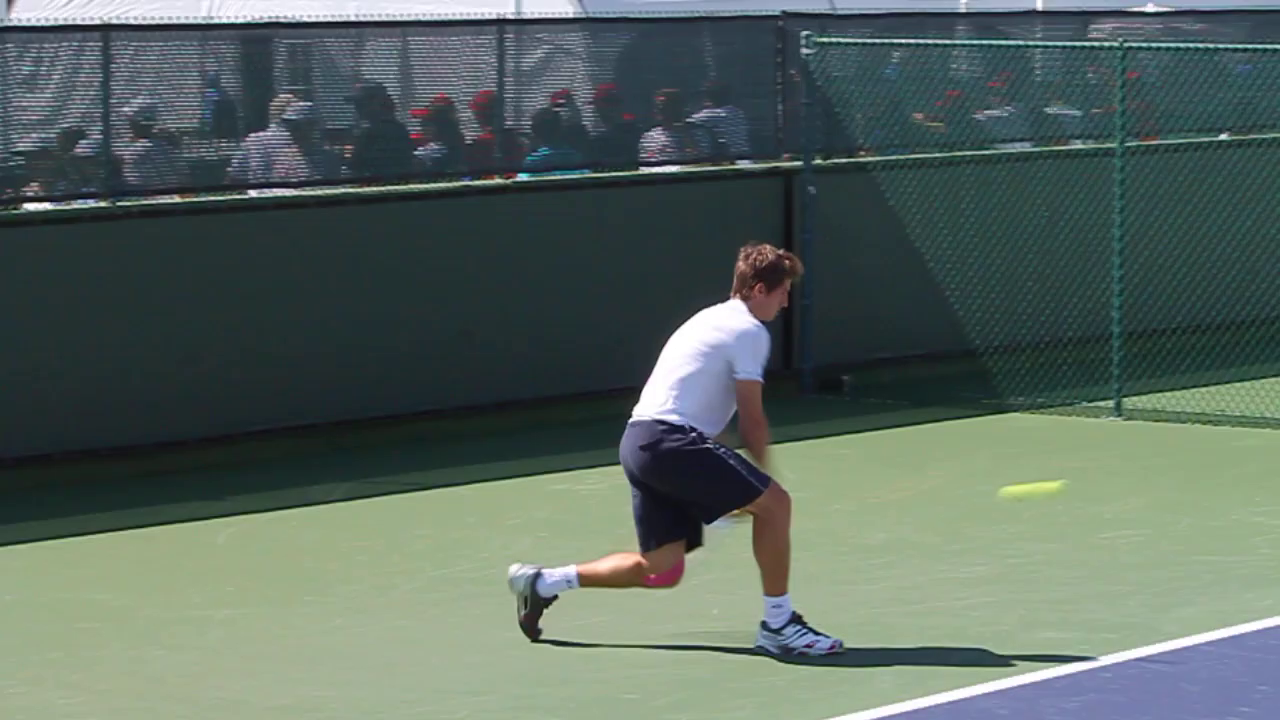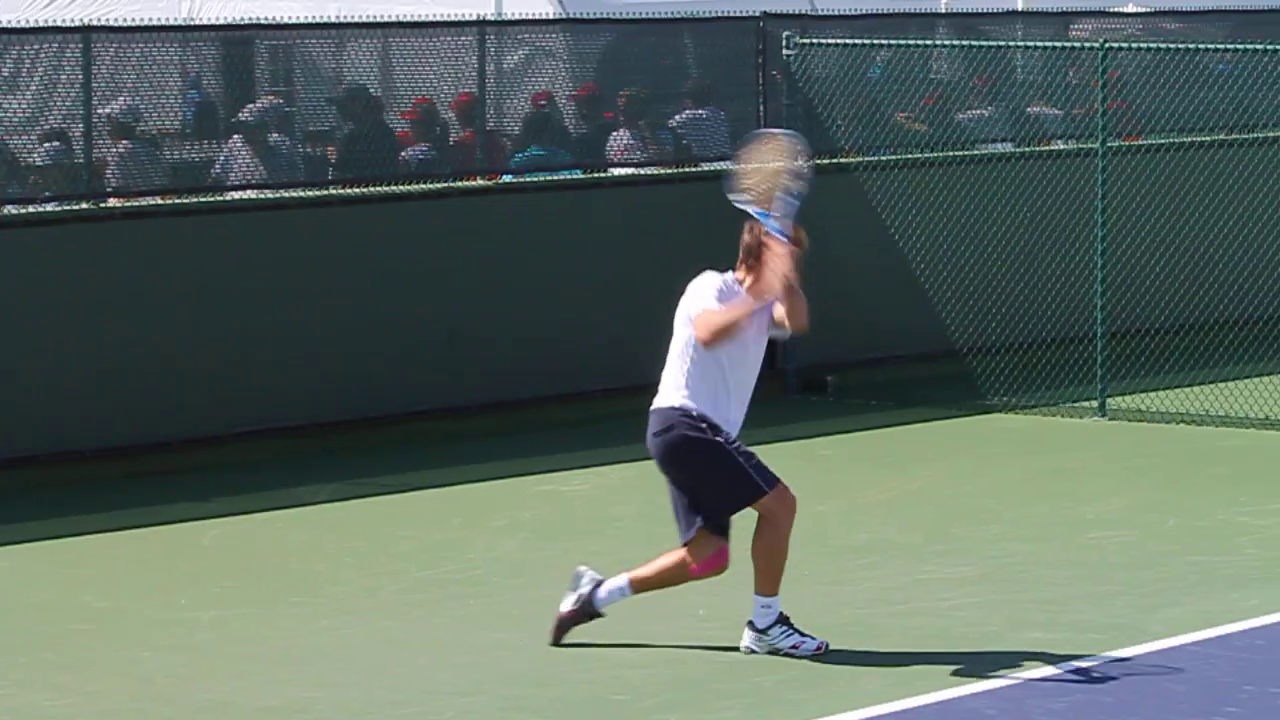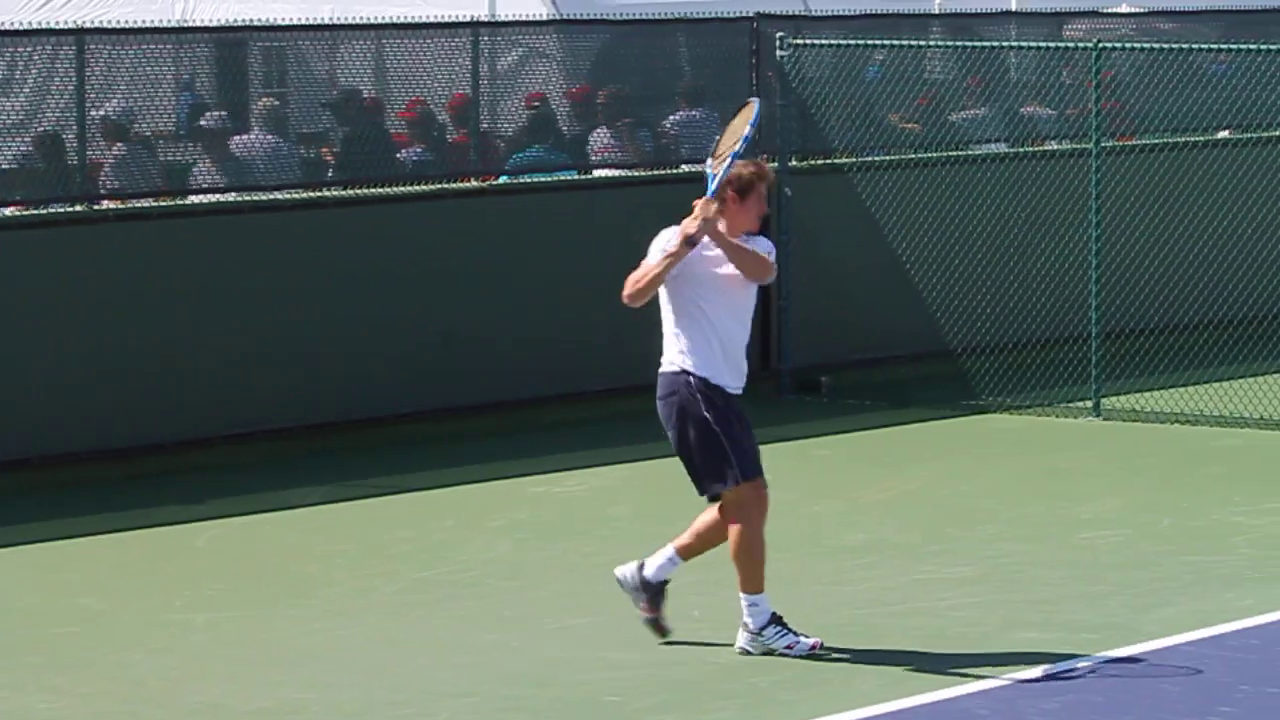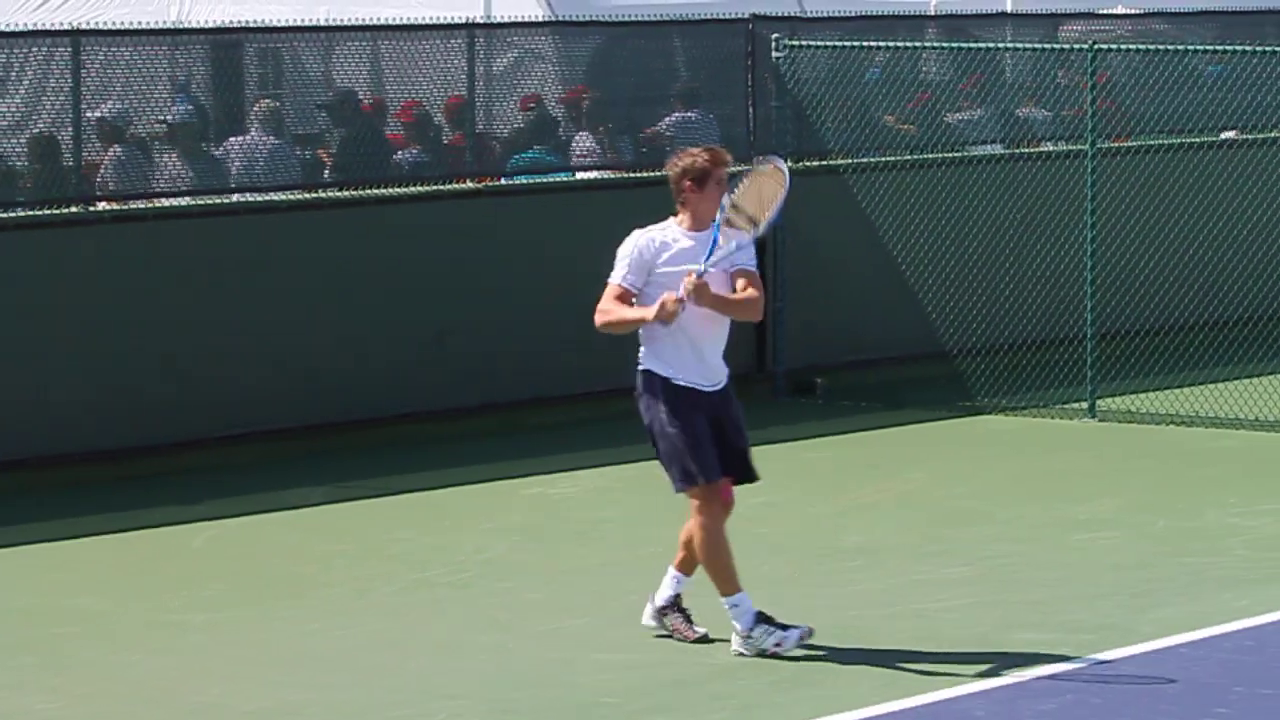
dt=0.2s
person 1, frame 1
left shoulder: (731, 329)
right shoulder: (750, 334)
right elbow: (752, 422)
right wrist: (767, 472)
left hip: (647, 445)
right hip: (667, 439)
left knee: (661, 571)
right knee: (774, 503)
left ankle: (542, 582)
right ankle: (778, 621)
person 1, frame 2
left shoulder: (765, 304)
right shoulder: (711, 287)
left elbow: (796, 324)
right elbow: (708, 335)
left wrist: (787, 279)
right wrist: (762, 291)
left hip: (705, 433)
right hip: (684, 426)
left knee: (707, 559)
right knee: (779, 504)
left ankle: (598, 592)
right ankle: (765, 625)
person 1, frame 3
left shoulder: (758, 248)
right shoulder: (675, 240)
left elbow: (757, 272)
right elbow: (633, 293)
left wrist: (720, 232)
right wrist: (682, 245)
left hip: (726, 392)
right hip: (689, 387)
left knee: (740, 507)
right knee: (747, 499)
left ankle: (649, 574)
right ankle: (757, 625)
person 1, frame 4
left shoulder: (736, 244)
right shoulder: (645, 244)
left elbow: (752, 306)
right elbow: (606, 315)
left wrist: (710, 299)
right wrist: (650, 312)
left hip: (715, 388)
right hip: (666, 388)
left knee: (720, 501)
right knee: (706, 499)
left ankle: (665, 602)
right ankle: (747, 626)
